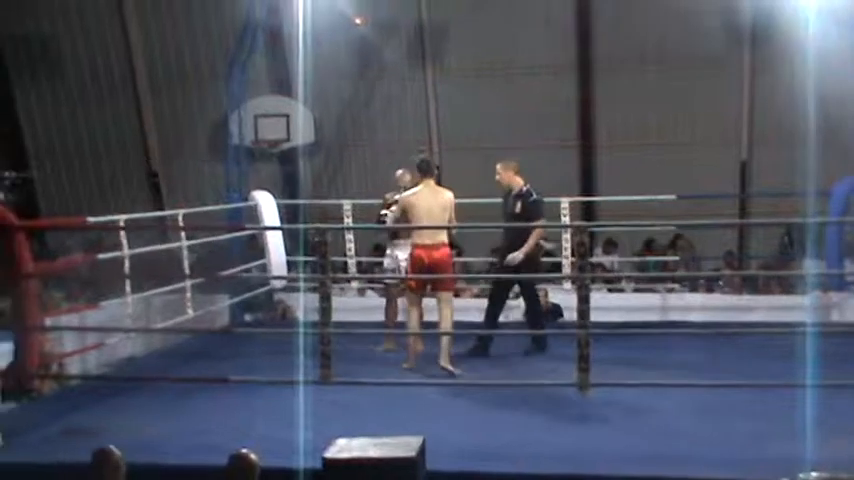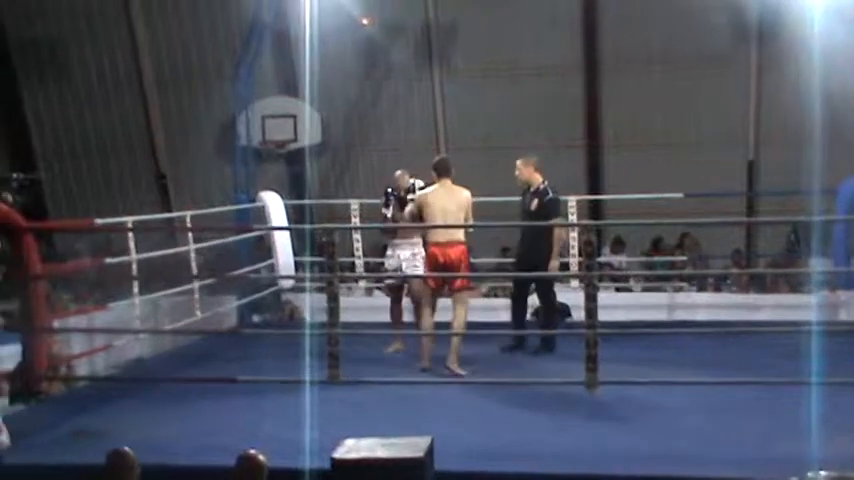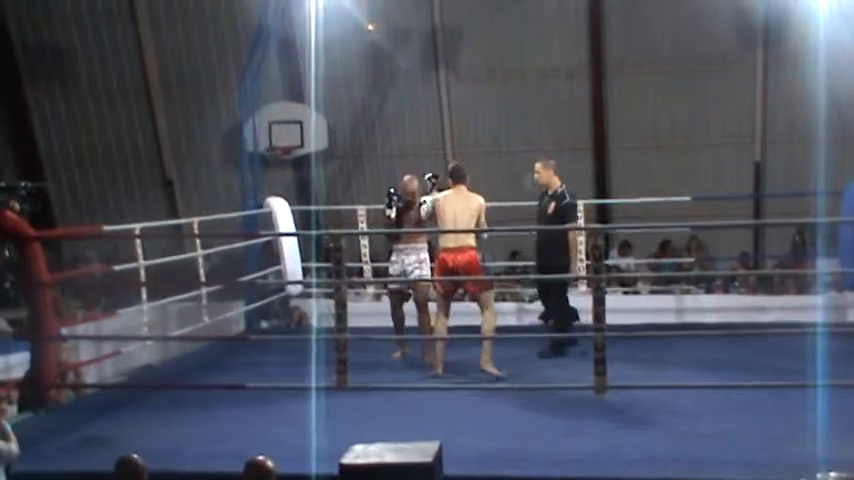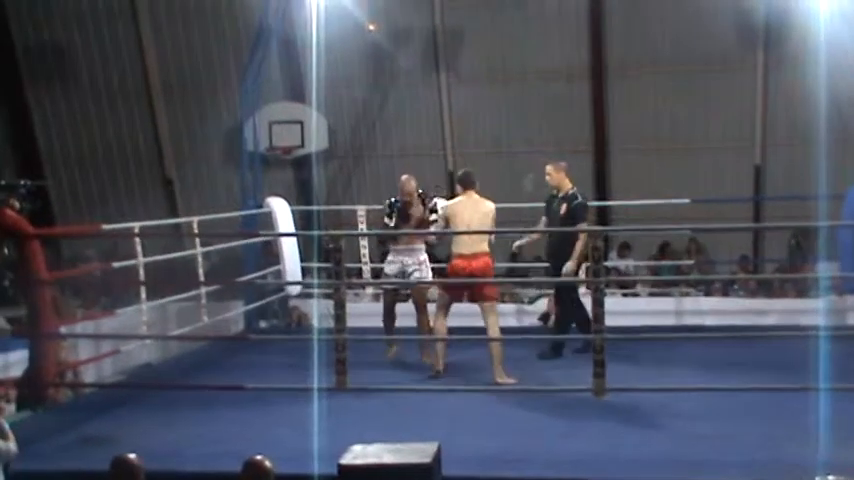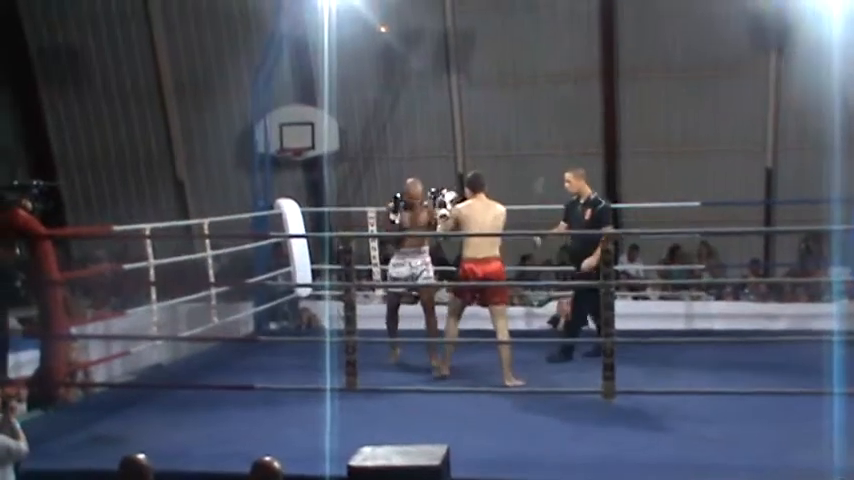
dt=0.2s
person 1, frame 1
left shoulder: (407, 197)
right shoulder: (448, 196)
left elbow: (395, 221)
left hip: (419, 253)
right hip: (442, 252)
left knee: (414, 308)
right knee: (446, 307)
left ankle: (411, 359)
right ankle: (444, 359)
person 1, frame 2
left shoulder: (424, 195)
right shoulder: (465, 194)
left elbow: (409, 217)
left hip: (435, 252)
right hip: (457, 251)
left knee: (428, 306)
right knee: (460, 307)
left ankle: (425, 358)
right ankle: (453, 359)
person 1, frame 3
left shoulder: (438, 199)
right shoulder: (478, 201)
left elbow: (423, 217)
left hip: (445, 257)
right hip: (468, 256)
left knee: (442, 314)
right knee: (488, 309)
left ankle: (438, 366)
right ankle: (487, 360)
person 1, frame 4
left shoulder: (449, 207)
right shoulder: (490, 206)
left wrist: (441, 222)
left hip: (458, 263)
right hip: (482, 262)
left knee: (441, 312)
right knee: (491, 319)
left ankle: (439, 364)
right ankle: (499, 373)
person 1, frame 5
left shoulder: (459, 210)
right shoulder: (500, 210)
left elbow: (441, 231)
left wrist: (444, 216)
left hip: (469, 267)
right hip: (494, 267)
left knee: (453, 318)
right knee: (500, 323)
left ankle: (444, 367)
right ankle: (508, 376)
person 2, frame 1
left shoulder: (532, 199)
right shoulder: (508, 196)
left elbow: (539, 229)
left wrist: (522, 253)
left hip: (525, 261)
right hip: (507, 258)
left knee: (531, 300)
right knee: (495, 299)
left ankle: (539, 342)
right ankle: (482, 344)
person 2, frame 2
left shoulder: (548, 197)
right shoulder: (527, 193)
left elbow: (557, 228)
left wrist: (555, 258)
left hip: (542, 256)
right hip: (524, 255)
left knee: (546, 298)
right knee: (517, 294)
left ankle: (548, 341)
right ankle: (519, 339)
person 2, frame 3
left shoulder: (565, 199)
right shoulder: (544, 196)
left elbow: (572, 232)
left wrist: (572, 261)
right wrist: (539, 254)
left hip: (558, 260)
right hip: (544, 258)
left knee: (557, 300)
right knee: (546, 297)
left ankle: (558, 345)
right ankle: (566, 334)
person 2, frame 4
left shoulder: (577, 202)
right shoulder: (552, 199)
left elbow: (583, 234)
right elbow: (543, 225)
left wrist: (574, 261)
right wrist: (523, 241)
left hip: (566, 261)
right hip: (556, 259)
left knee: (563, 302)
right knee: (570, 300)
left ankle: (556, 346)
right ankle: (590, 338)
person 2, frame 5
left shoulder: (600, 206)
right shoulder: (571, 205)
left elbow: (607, 236)
right elbow: (562, 229)
left wrist: (595, 258)
left hip: (591, 265)
right hip: (580, 262)
left knee: (578, 305)
right knee: (594, 304)
left ankle: (566, 350)
person 3, frame 1
right shoulder: (388, 199)
right wrist: (384, 216)
left hip: (412, 250)
right hip: (393, 251)
right knee: (390, 297)
right ankle: (390, 339)
person 3, frame 2
right shoulder: (390, 200)
right elbow: (386, 228)
right wrist: (387, 208)
left hip: (414, 251)
right hip: (393, 252)
left knee: (416, 297)
right knee: (394, 299)
right ankle: (398, 341)
person 3, frame 3
right shoulder: (396, 204)
right elbow: (392, 233)
right wrist: (391, 210)
left hip: (418, 256)
right hip: (398, 257)
left knee: (421, 303)
right knee: (396, 304)
left ankle: (427, 349)
right ankle: (402, 345)
person 3, frame 4
left shoulder: (424, 205)
right shoulder: (391, 205)
left wrist: (430, 210)
right wrist: (390, 217)
left hip: (417, 258)
right hip: (395, 258)
left knee: (420, 305)
right knee: (388, 306)
left ankle: (425, 350)
right ankle: (391, 346)
person 3, frame 5
left shoulder: (428, 208)
right shoulder: (393, 208)
left elbow: (438, 230)
left wrist: (434, 209)
right wrist: (396, 214)
left hip: (422, 260)
right hip: (400, 261)
left knee: (429, 308)
right knee: (392, 309)
left ankle: (433, 353)
right ankle: (394, 348)
